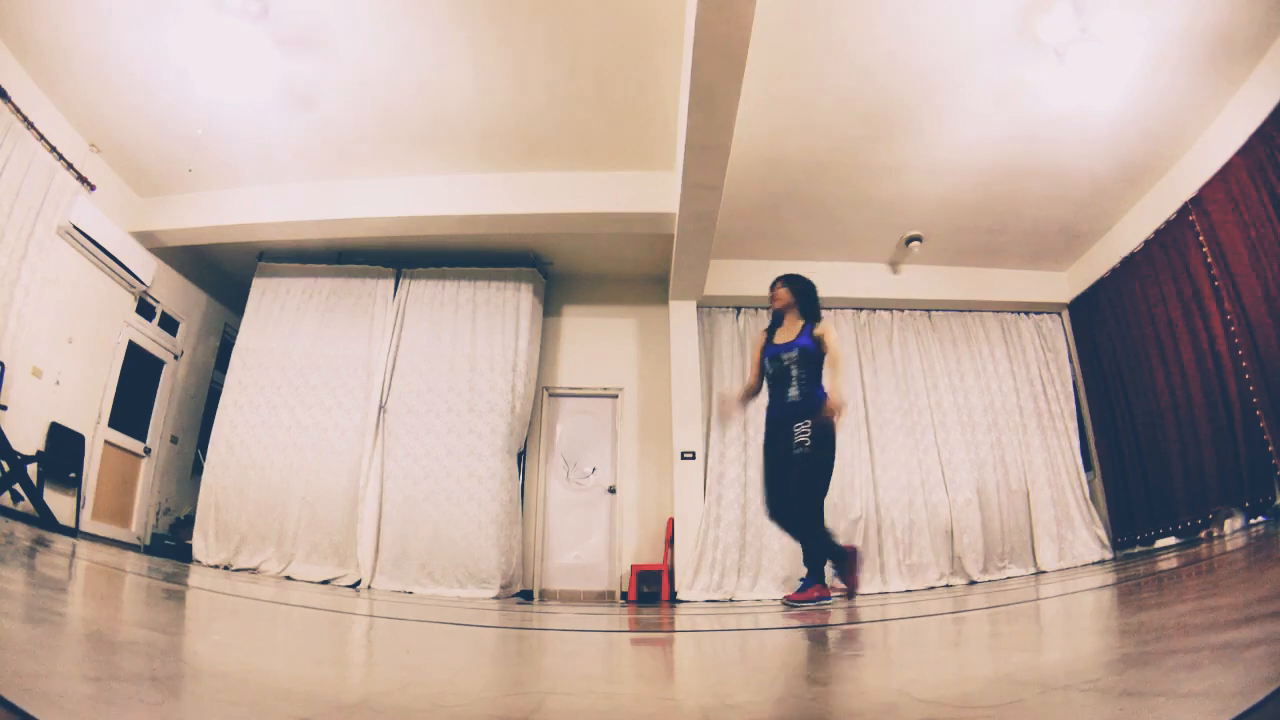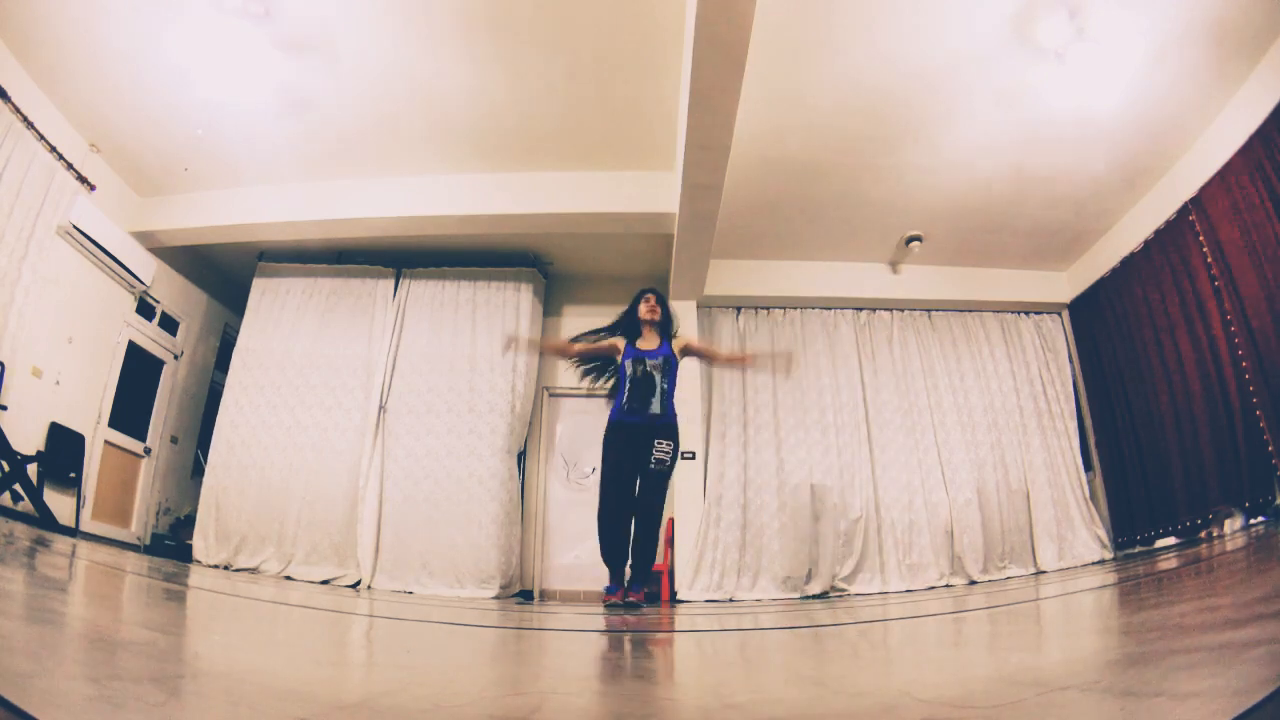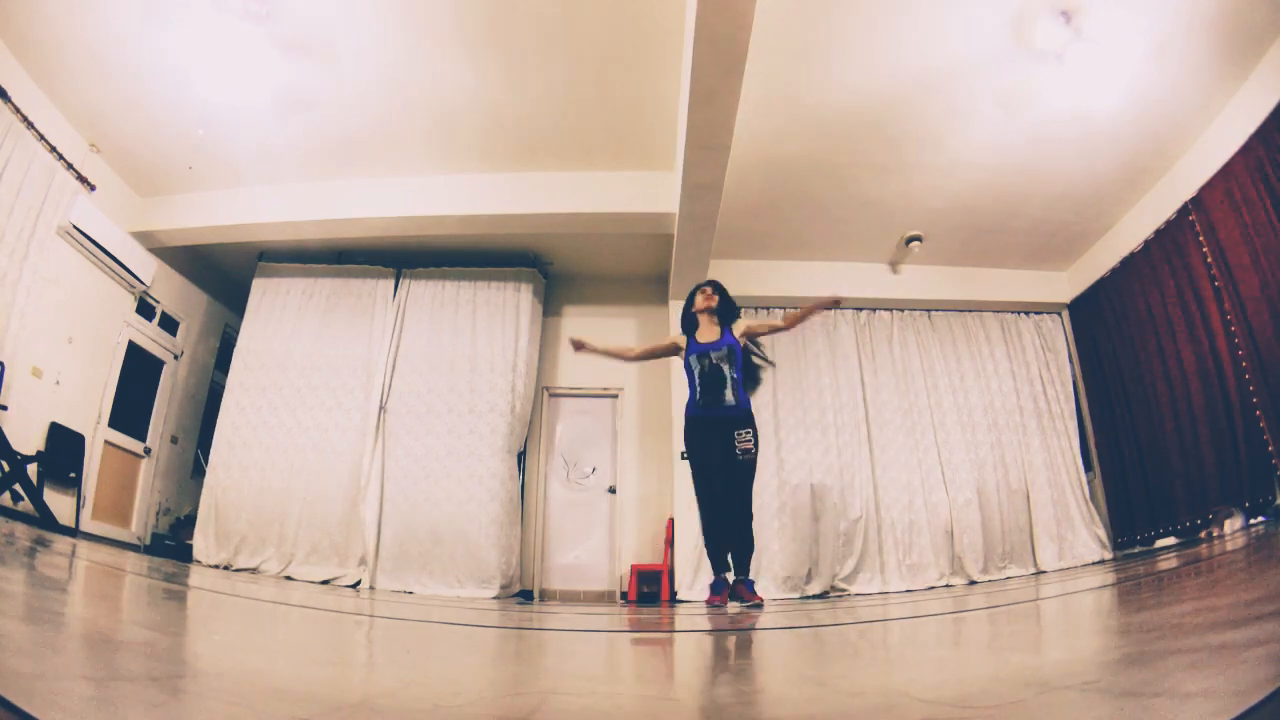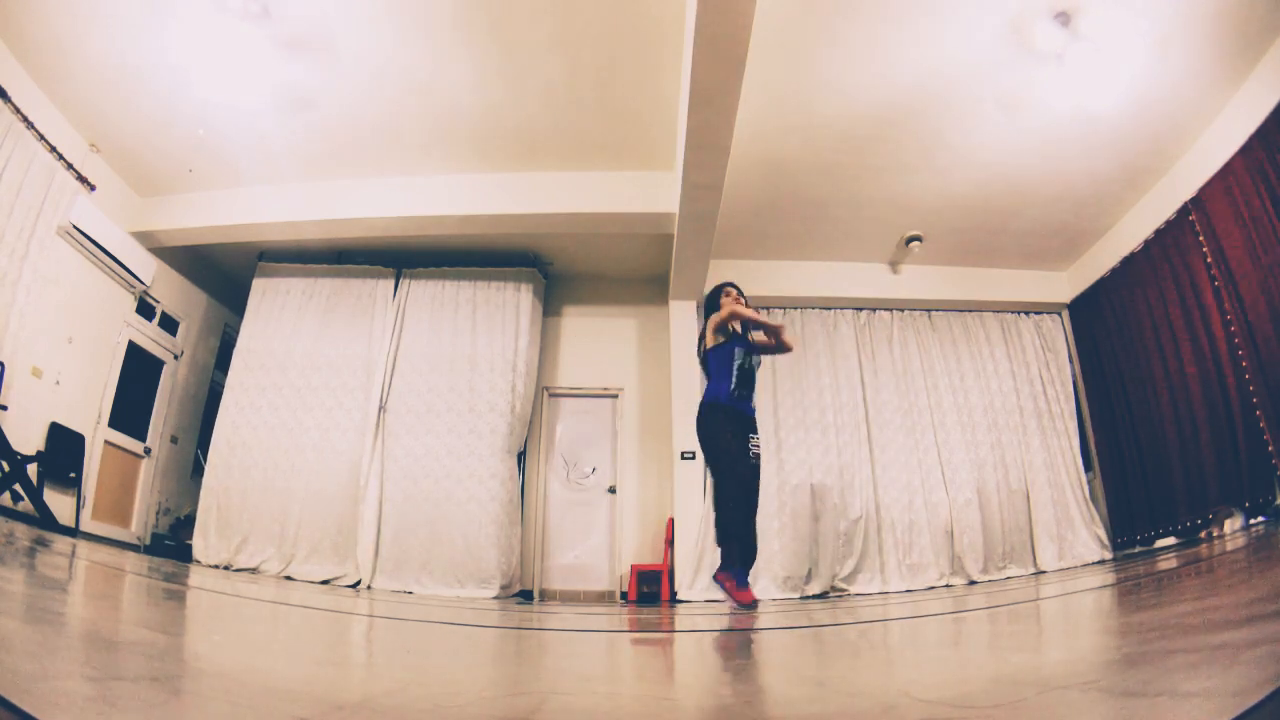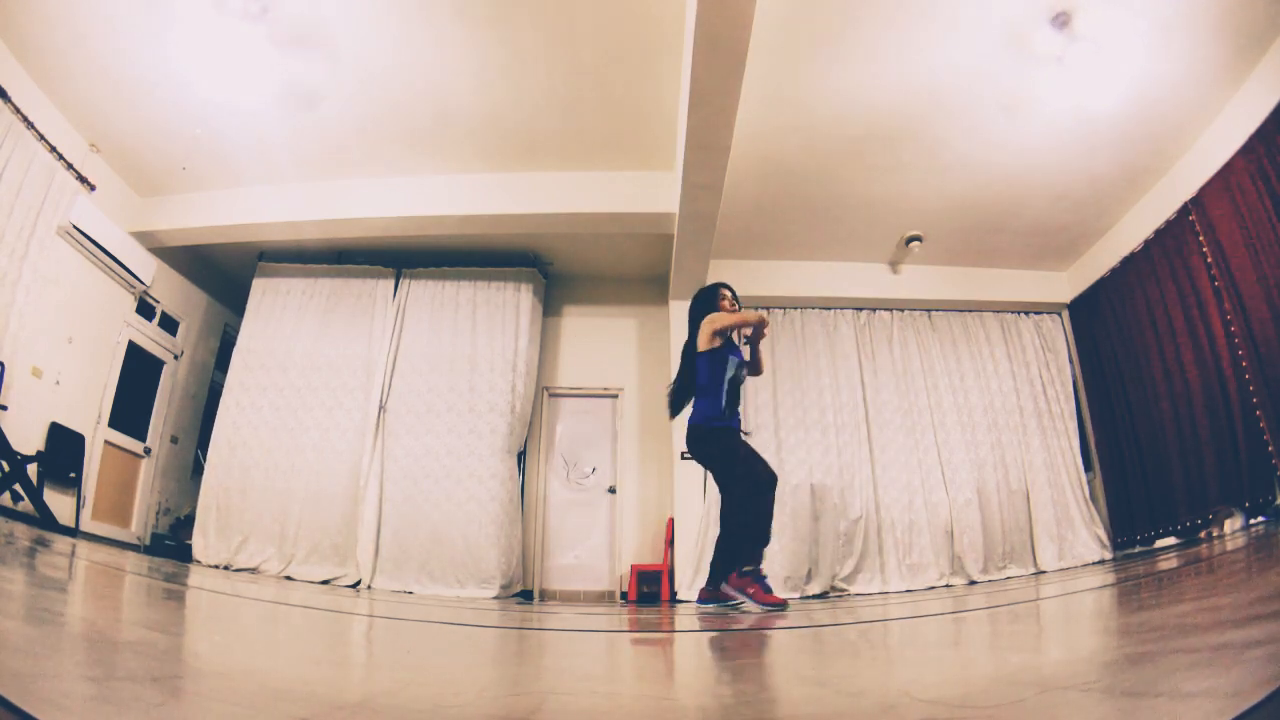
dt=1s
person 1, frame 1
left shoulder: (818, 329)
right shoulder: (765, 339)
left elbow: (834, 362)
right elbow: (754, 386)
left wrist: (835, 393)
right wrist: (736, 401)
left hip: (812, 419)
right hip: (778, 424)
left knee: (807, 499)
right knee: (780, 505)
left ankle: (816, 581)
right ankle: (840, 557)
person 1, frame 2
left shoulder: (676, 345)
right shoulder: (620, 344)
left elbow: (721, 355)
right elbow: (572, 350)
left wrist: (749, 358)
right wrist: (535, 344)
left hip: (661, 432)
right hip: (622, 432)
left knee: (649, 508)
right knee: (613, 508)
left ankle: (638, 584)
right ankle: (616, 582)
person 1, frame 3
left shoulder: (738, 330)
right shoulder: (683, 342)
left elbow: (784, 323)
right elbow: (635, 354)
left wrist: (819, 305)
right wrist: (593, 348)
left hip: (739, 423)
right hip: (700, 425)
left knee: (738, 500)
right knee: (710, 501)
left ankle: (742, 580)
right ankle: (719, 580)
person 1, frame 4
left shoulder: (748, 337)
right shoulder: (716, 323)
left elbow: (785, 345)
right elbow: (732, 313)
left wrist: (765, 327)
right wrist: (769, 324)
left hip: (744, 420)
right hip: (716, 416)
left knee: (745, 497)
right knee: (733, 481)
left ankle: (738, 575)
right ankle: (731, 570)
person 1, frame 5
left shoulder: (726, 343)
right shoulder: (711, 324)
left elbow: (755, 370)
right elbow: (758, 318)
left wrist: (755, 341)
right wrist: (755, 325)
left hip: (721, 433)
right hip: (711, 432)
left knee: (741, 509)
right knee: (761, 481)
left ankle: (715, 586)
right ankle: (744, 572)
